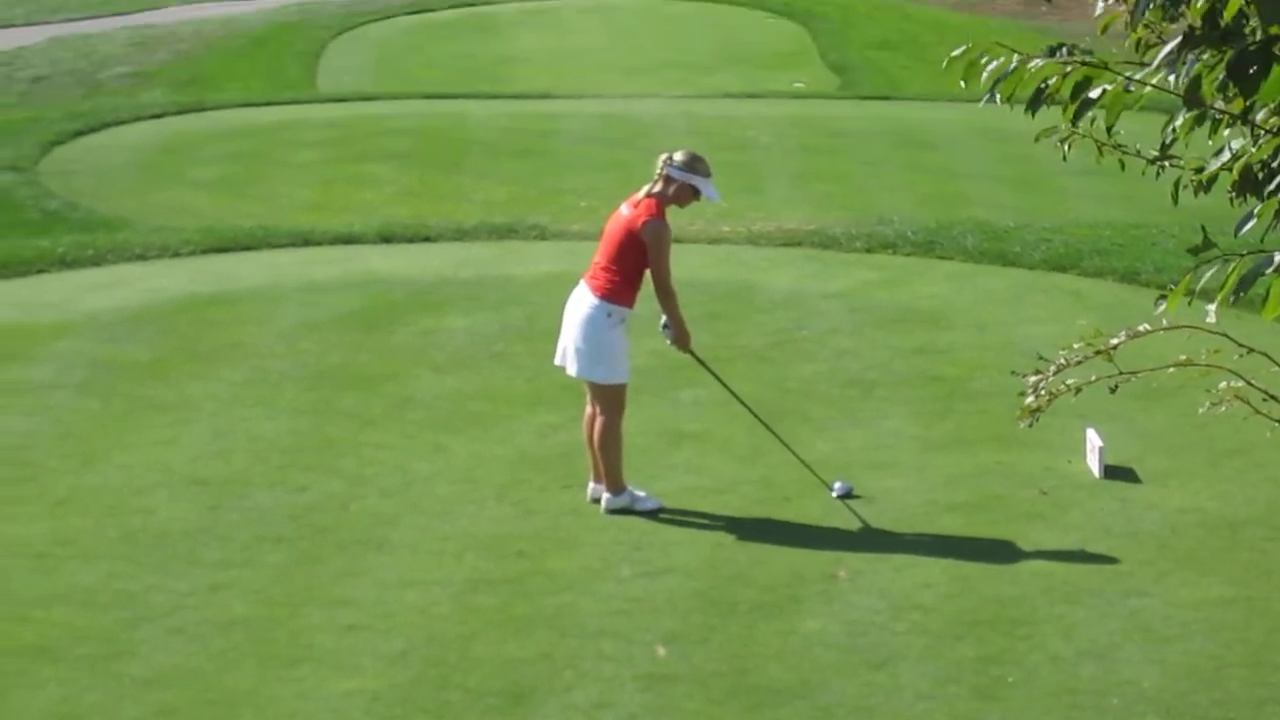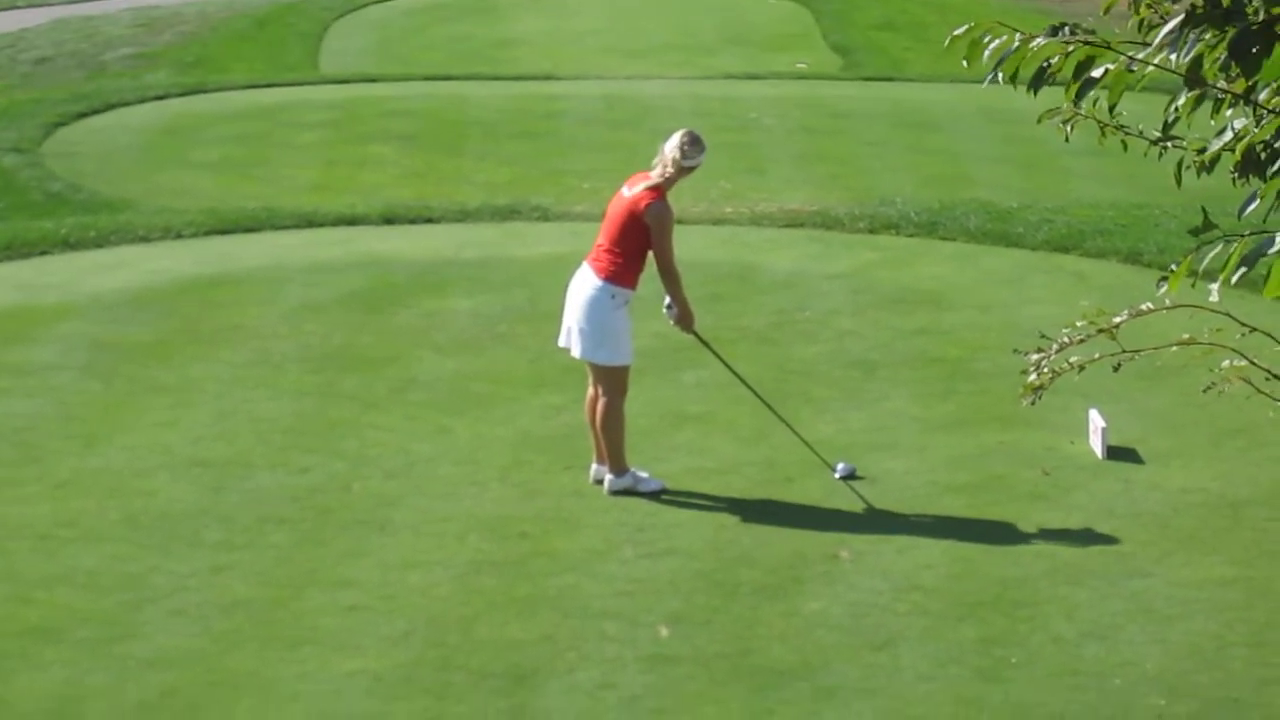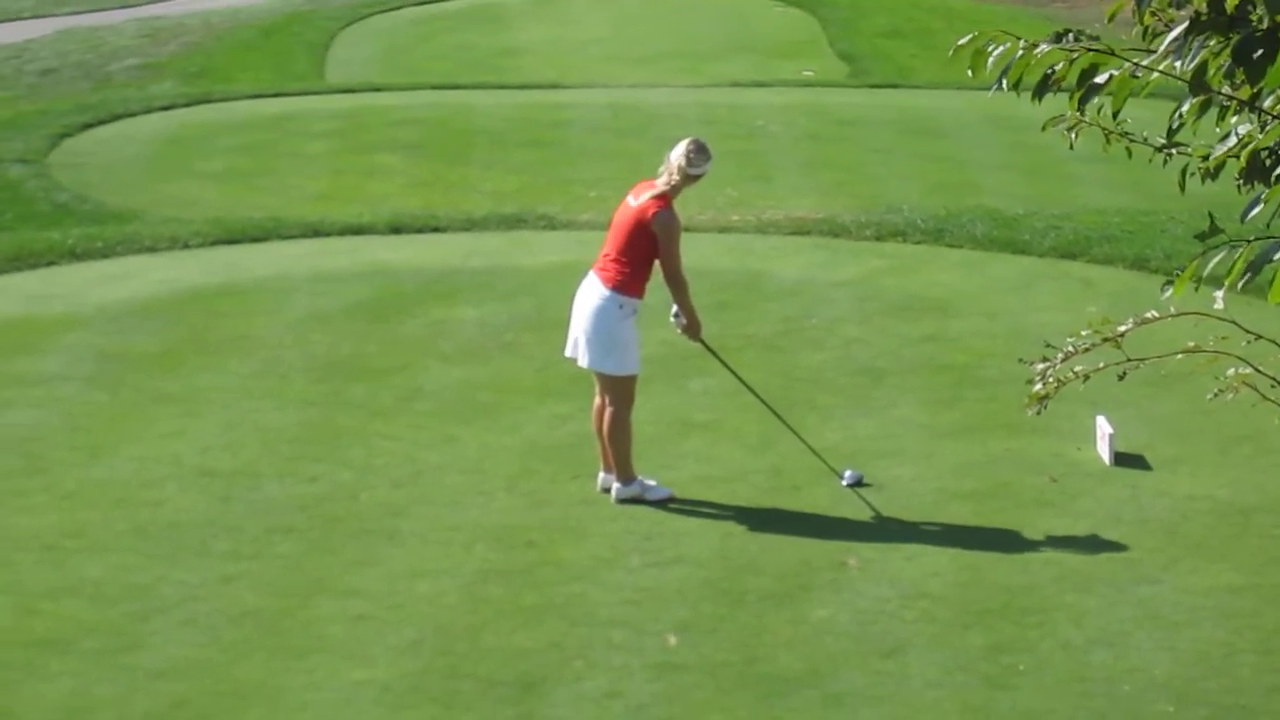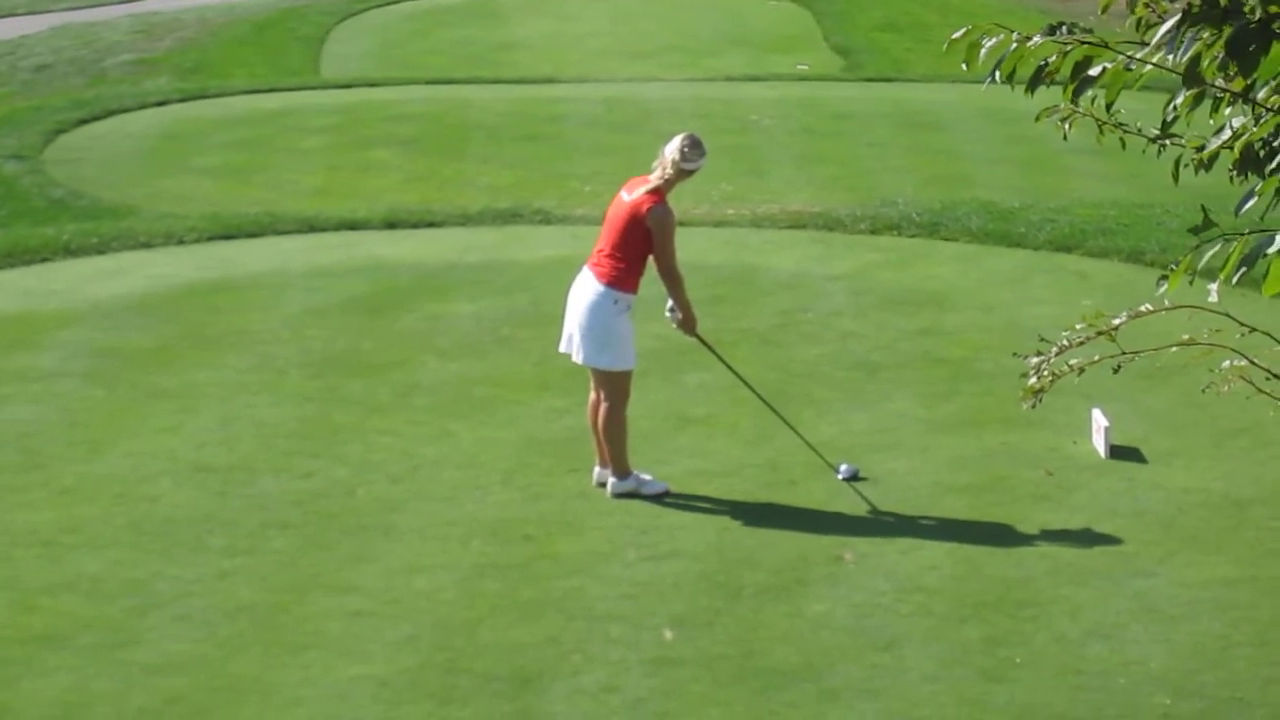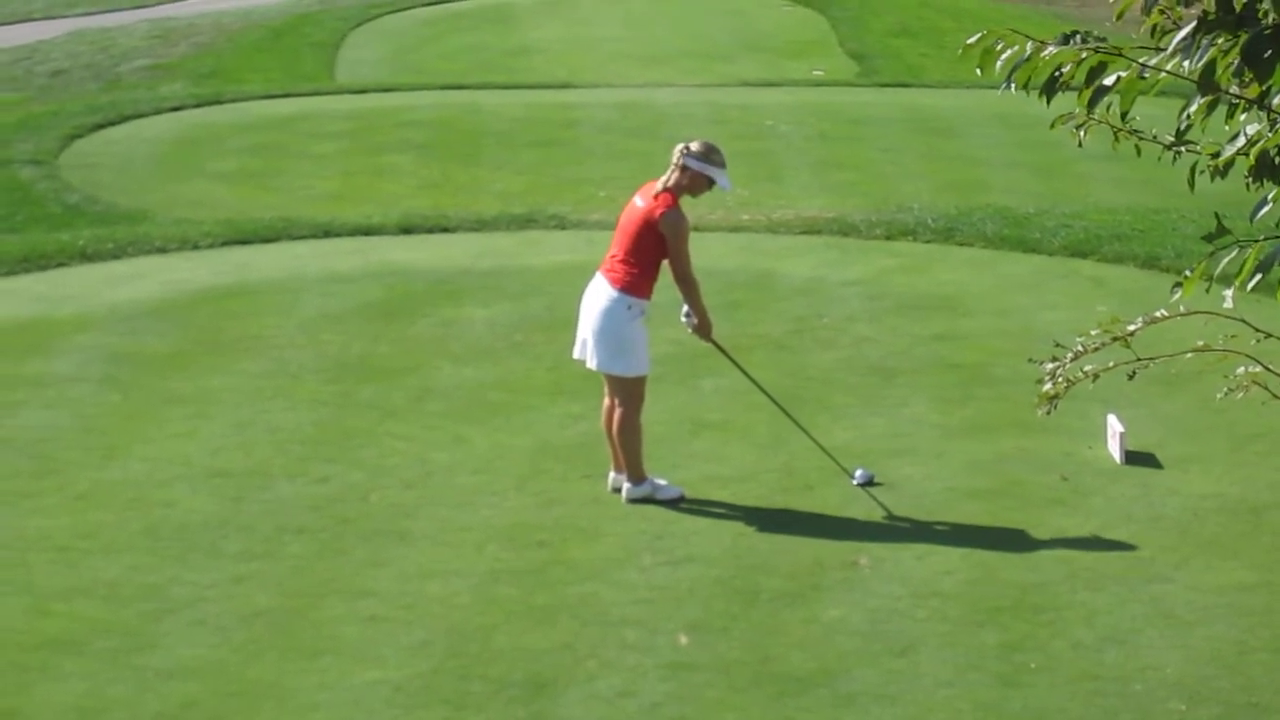
dt=0.5s
person 1, frame 1
left shoulder: (638, 200)
right shoulder: (655, 225)
right elbow: (663, 287)
left wrist: (669, 320)
right wrist: (679, 329)
left hip: (587, 303)
right hip: (602, 315)
left knee: (597, 404)
right knee: (611, 410)
left ankle: (599, 482)
right ankle: (615, 493)
person 1, frame 2
left shoulder: (638, 181)
right shoulder: (657, 207)
right elbow: (666, 267)
left wrist: (673, 300)
right wrist: (684, 309)
left hip: (589, 283)
right hip: (606, 296)
left knee: (599, 385)
right knee: (614, 391)
left ankle: (602, 463)
right ankle: (618, 473)
person 1, frame 3
left shoulder: (642, 190)
right shoulder: (664, 216)
right elbow: (673, 276)
left wrist: (680, 309)
right wrist: (691, 319)
left hip: (595, 292)
right hip: (613, 305)
left knee: (606, 395)
right knee: (620, 401)
left ankle: (609, 472)
right ankle: (625, 482)
person 1, frame 4
left shoulder: (635, 184)
right shoulder: (659, 212)
right elbow: (669, 271)
left wrist: (674, 301)
right wrist: (687, 314)
left hip: (590, 287)
right hip: (608, 301)
left knee: (601, 390)
right knee: (616, 396)
left ankle: (605, 466)
right ankle: (621, 477)
person 1, frame 5
left shoulder: (650, 190)
right shoulder: (672, 216)
right elbow: (683, 276)
left wrist: (691, 308)
right wrist: (702, 318)
left hip: (603, 293)
right hip: (621, 306)
left knee: (615, 395)
right knee: (630, 401)
left ankle: (620, 472)
right ankle: (636, 482)
